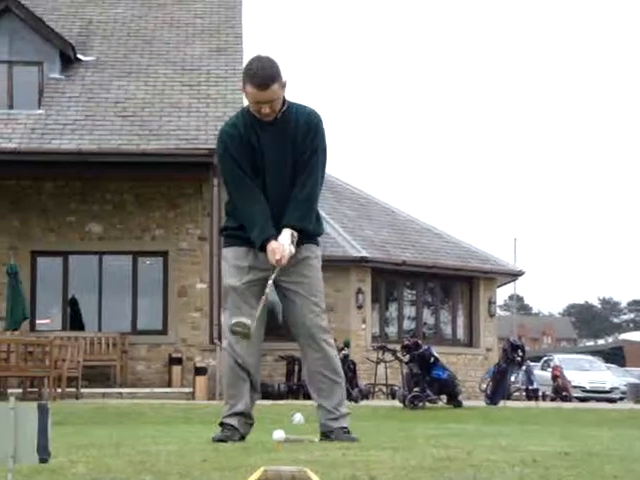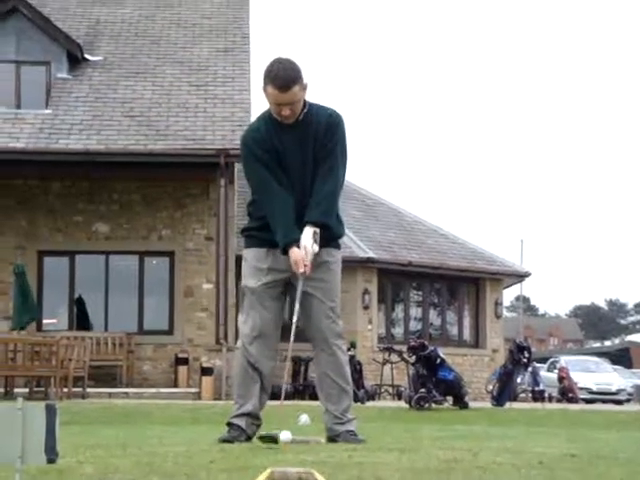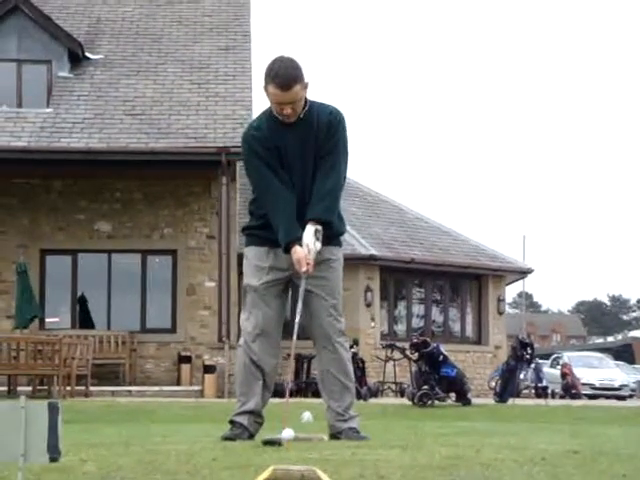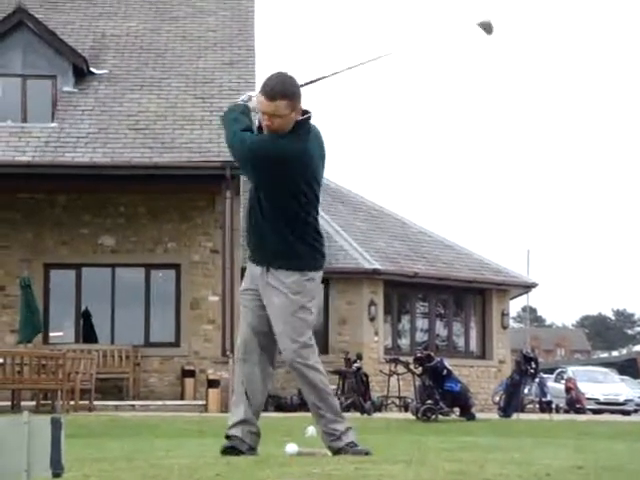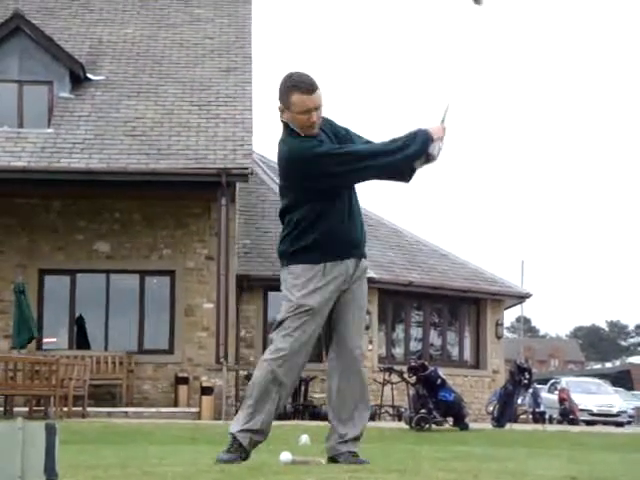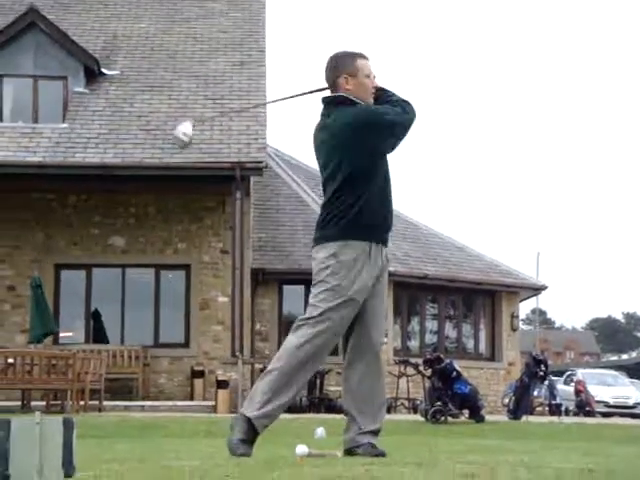
dt=0.7s
person 1, frame 1
left shoulder: (308, 122)
right shoulder: (232, 133)
left elbow: (309, 183)
right elbow: (243, 193)
left wrist: (289, 234)
right wrist: (267, 241)
left hip: (299, 242)
right hip: (245, 244)
left knee: (315, 332)
right knee: (239, 336)
left ankle: (334, 420)
right ankle: (236, 419)
person 1, frame 2
left shoulder: (329, 123)
right shoulder: (255, 136)
left elbow: (329, 183)
right elbow: (271, 195)
left wrist: (311, 231)
right wrist: (290, 244)
left hip: (320, 243)
right hip: (267, 245)
left knee: (329, 335)
right knee: (254, 335)
left ankle: (341, 423)
right ankle: (244, 420)
person 1, frame 3
left shoulder: (330, 121)
right shoulder: (256, 135)
left elbow: (330, 182)
right elbow: (272, 193)
left wrist: (312, 230)
right wrist: (291, 242)
left hip: (321, 243)
right hip: (269, 244)
left knee: (330, 334)
right knee: (257, 333)
left ankle: (343, 421)
right ankle: (246, 418)
person 1, frame 4
left shoulder: (286, 150)
right shoulder: (305, 136)
left elbow: (240, 140)
right elbow: (260, 149)
left wrist: (237, 111)
right wrist: (252, 119)
left hip: (293, 269)
right hip: (262, 264)
left knee: (298, 353)
right knee: (249, 348)
left ankle: (339, 436)
right ankle: (243, 433)
person 1, frame 5
left shoulder: (328, 130)
right shoulder: (295, 151)
left elbow: (370, 154)
right elbow: (369, 161)
left wrist: (416, 151)
right wrist: (422, 139)
left hip: (350, 262)
right hip: (309, 266)
left knee: (350, 356)
right knee: (286, 352)
left ankle: (344, 442)
right ankle: (243, 436)
person 1, frame 6
left shoulder: (330, 122)
right shoulder: (362, 119)
right elbow: (404, 111)
left wrist: (368, 94)
right wrist: (376, 94)
left hip: (367, 248)
right hip: (347, 248)
left knee: (368, 345)
right knee: (313, 334)
left ankle: (361, 434)
right ankle: (252, 417)
